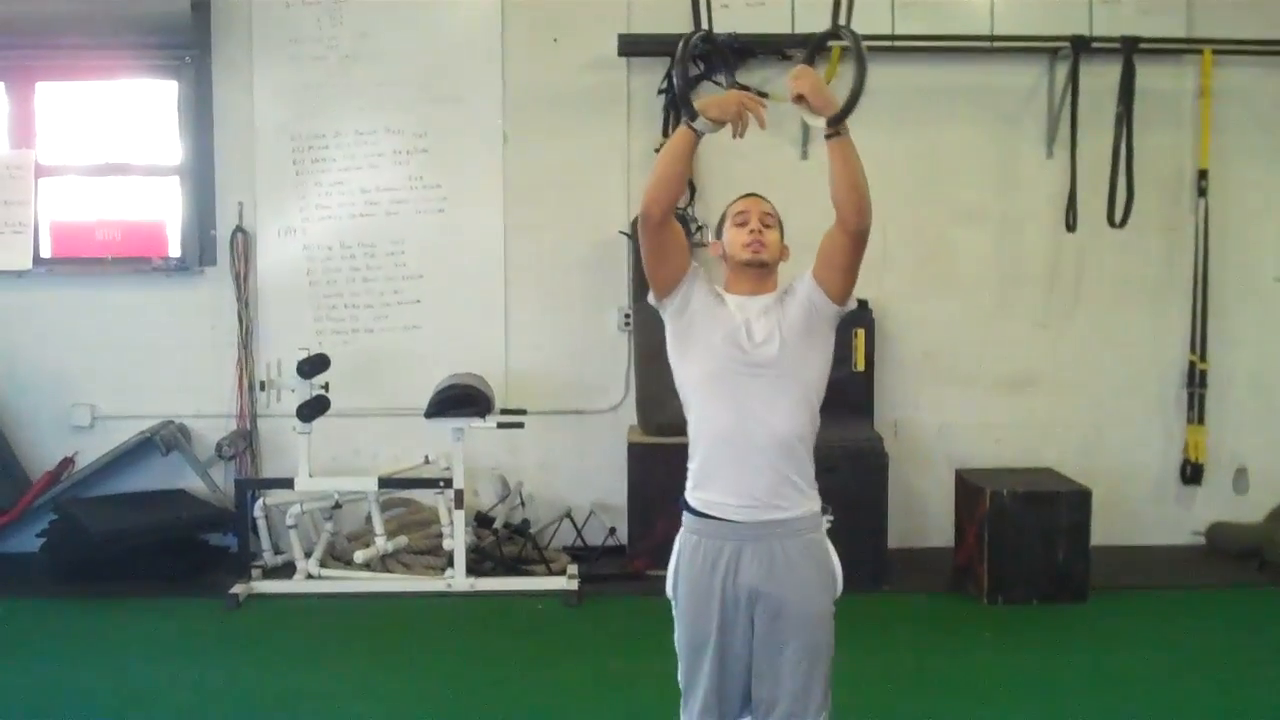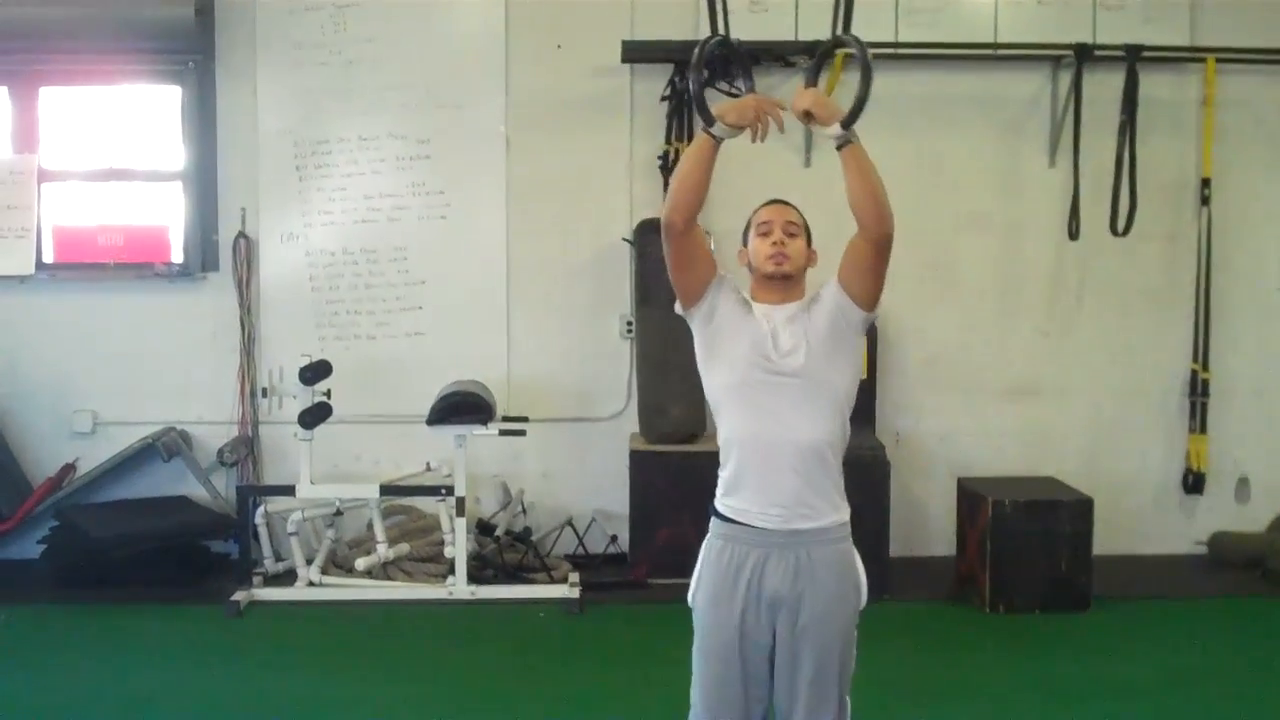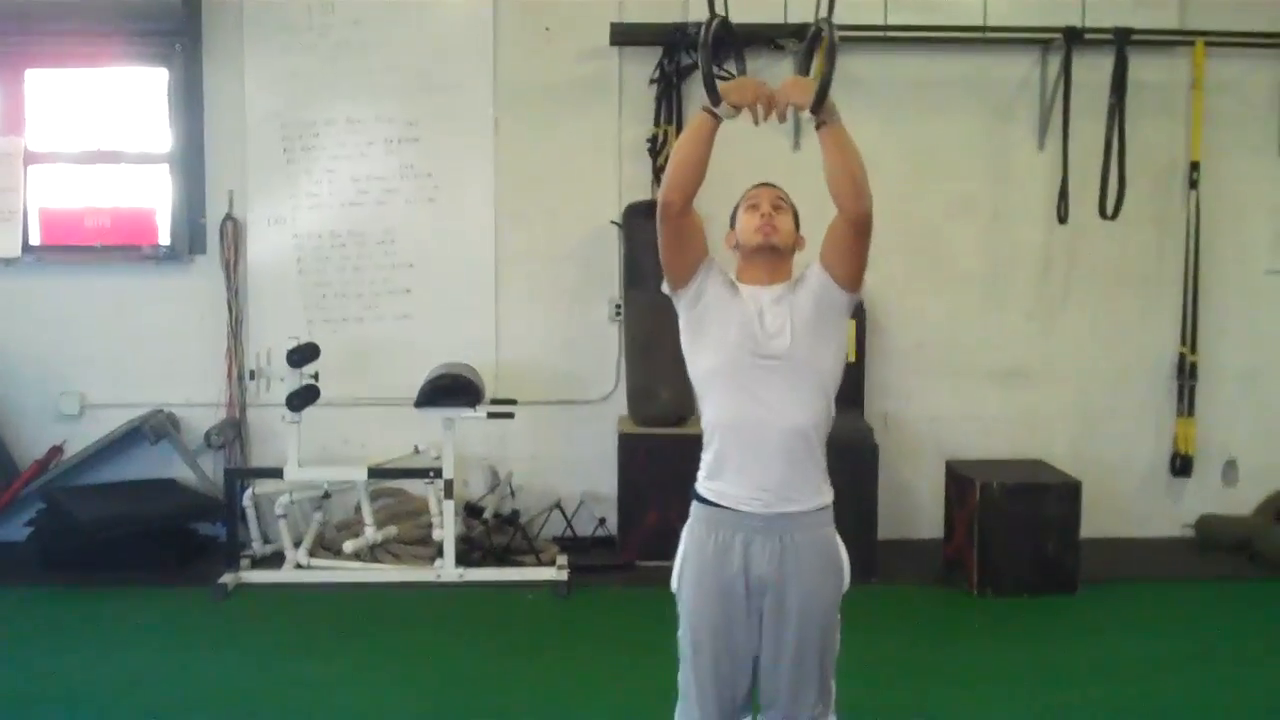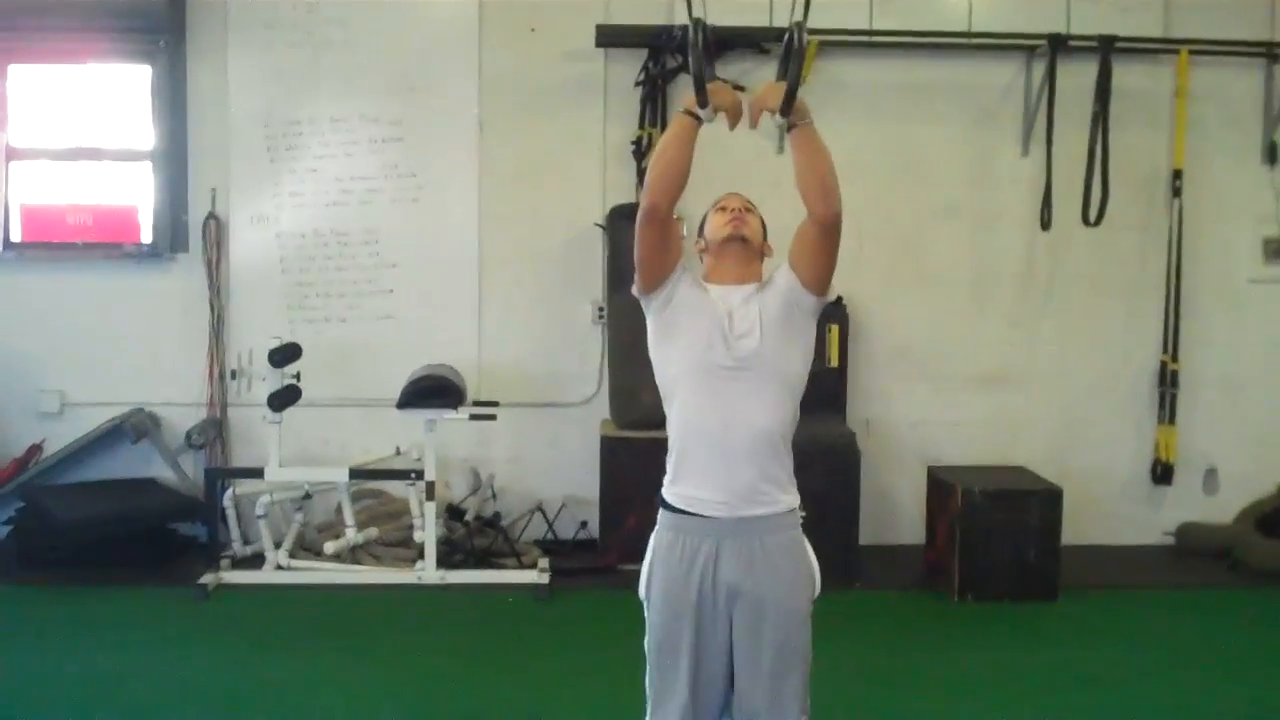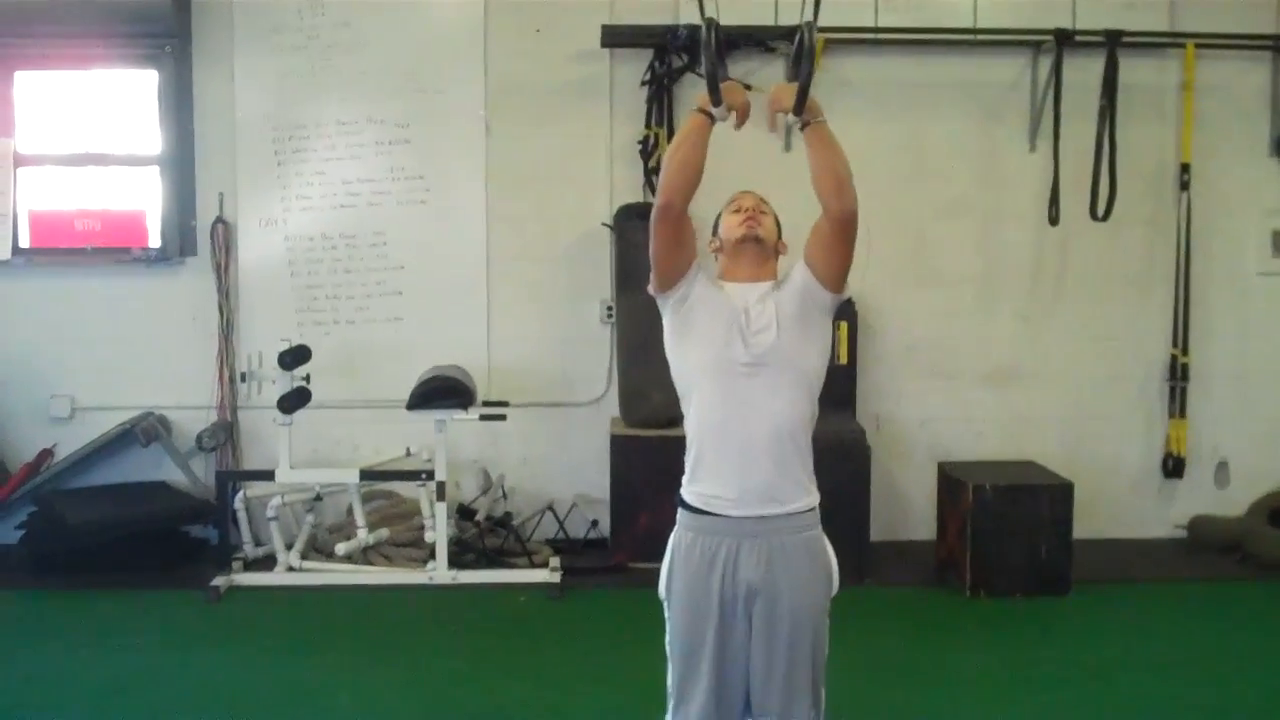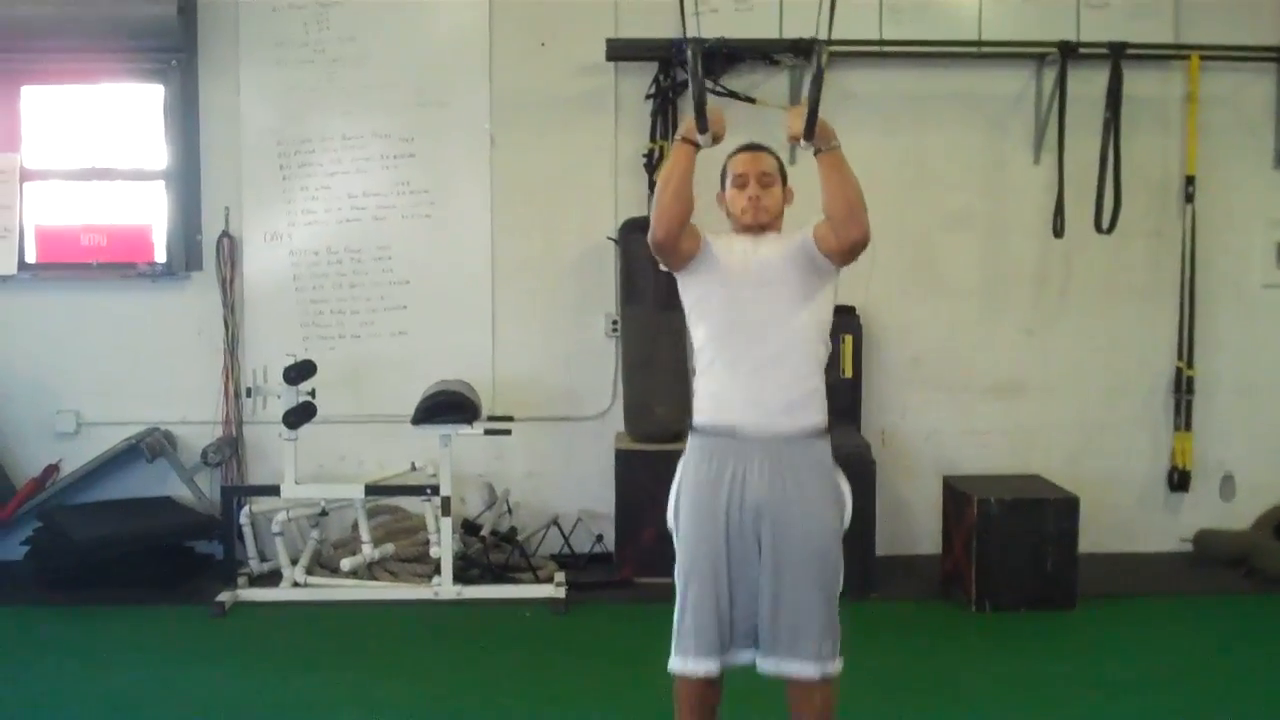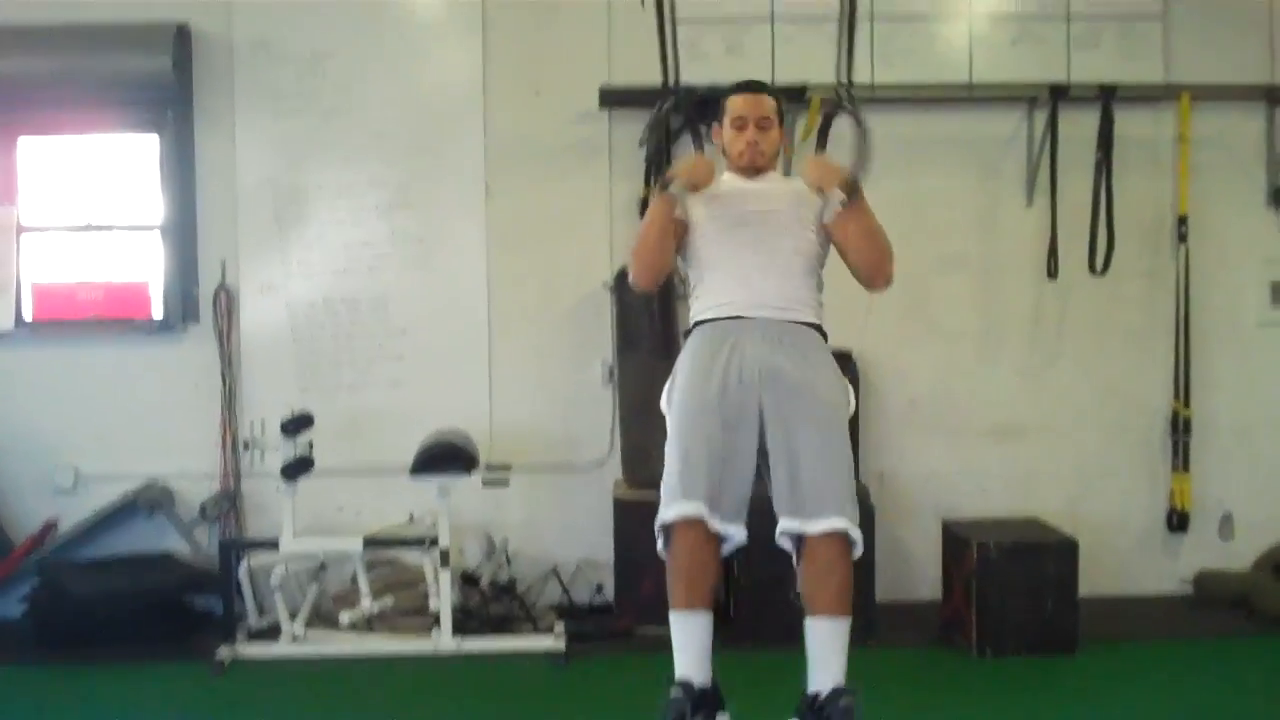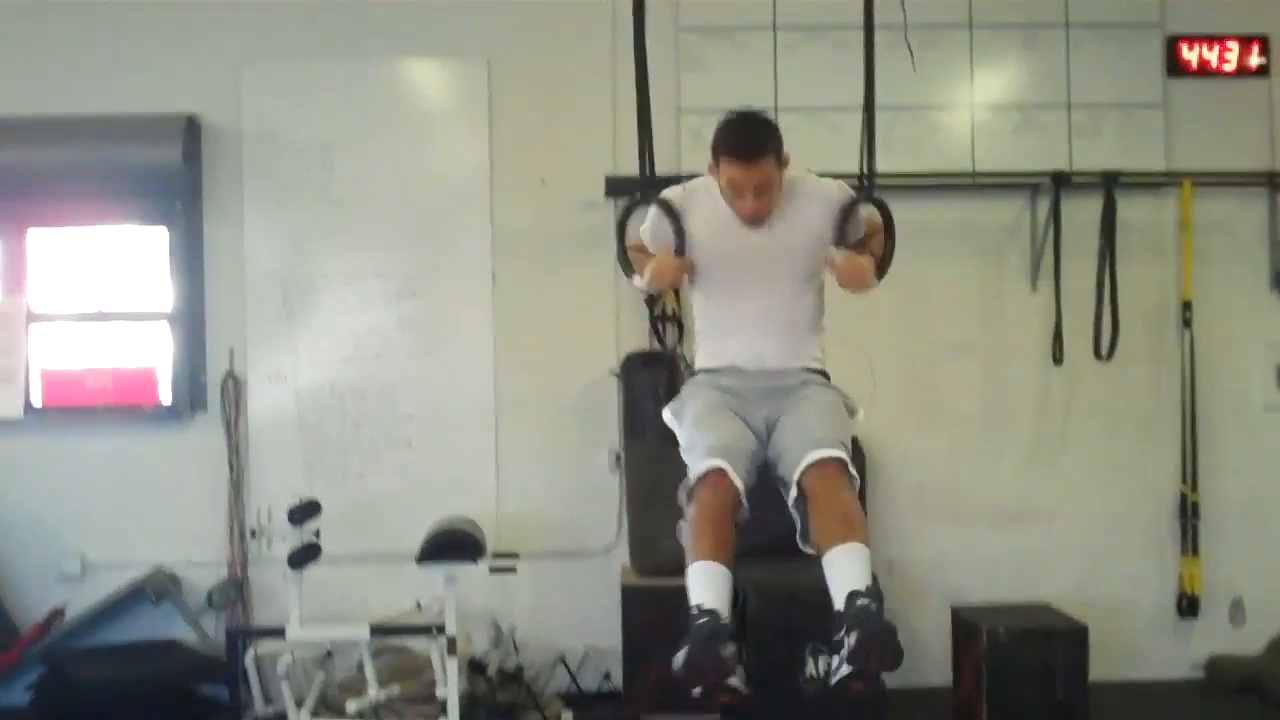
dt=0.3s
person 1, frame 1
left shoulder: (809, 310)
right shoulder: (689, 307)
left elbow: (855, 221)
right elbow: (653, 212)
left wrist: (833, 120)
right wrist: (700, 122)
left hip: (794, 538)
right hip: (710, 536)
person 1, frame 2
left shoulder: (837, 317)
right shoulder: (716, 315)
left elbow: (878, 229)
right elbow: (675, 221)
left wrist: (842, 132)
right wrist: (717, 128)
left hip: (821, 547)
right hip: (736, 543)
person 1, frame 3
left shoulder: (821, 298)
right shoulder: (703, 296)
left elbow: (856, 210)
right elbow: (672, 202)
left wrist: (824, 113)
right wrist: (715, 109)
left hip: (803, 529)
right hip: (719, 525)
person 1, frame 4
left shoulder: (790, 301)
right shoulder: (672, 299)
left elbow: (826, 211)
right elbow: (655, 205)
left wrist: (797, 116)
right wrist: (694, 110)
left hip: (771, 536)
right hip: (686, 533)
person 1, frame 5
left shoulder: (806, 299)
right shoulder: (687, 297)
left elbow: (842, 208)
right elbow: (669, 201)
left wrist: (810, 116)
right wrist: (705, 110)
left hip: (790, 534)
right hip: (706, 533)
person 1, frame 6
left shoulder: (809, 256)
right shoulder: (701, 260)
left elbow: (853, 231)
right elbow: (661, 232)
left wrist: (824, 142)
right wrist: (689, 138)
left hip: (800, 461)
right hip: (716, 462)
left knee: (810, 658)
right knee: (698, 654)
person 1, frame 7
left shoulder: (815, 194)
right shoulder: (689, 190)
left elbow: (878, 276)
right elbow: (643, 277)
left wrist: (849, 191)
right wrist: (672, 189)
left hip: (799, 351)
right hip: (715, 348)
left knee: (824, 522)
right knee: (693, 514)
person 1, frame 8
left shoulder: (826, 200)
right shoulder: (680, 205)
left elbow: (875, 232)
right elbow: (638, 254)
left wrist: (866, 262)
right wrist: (651, 270)
left hip: (801, 383)
right hip: (720, 383)
left knee: (825, 470)
right knee: (715, 477)
left ankle: (860, 619)
right ankle: (708, 630)
